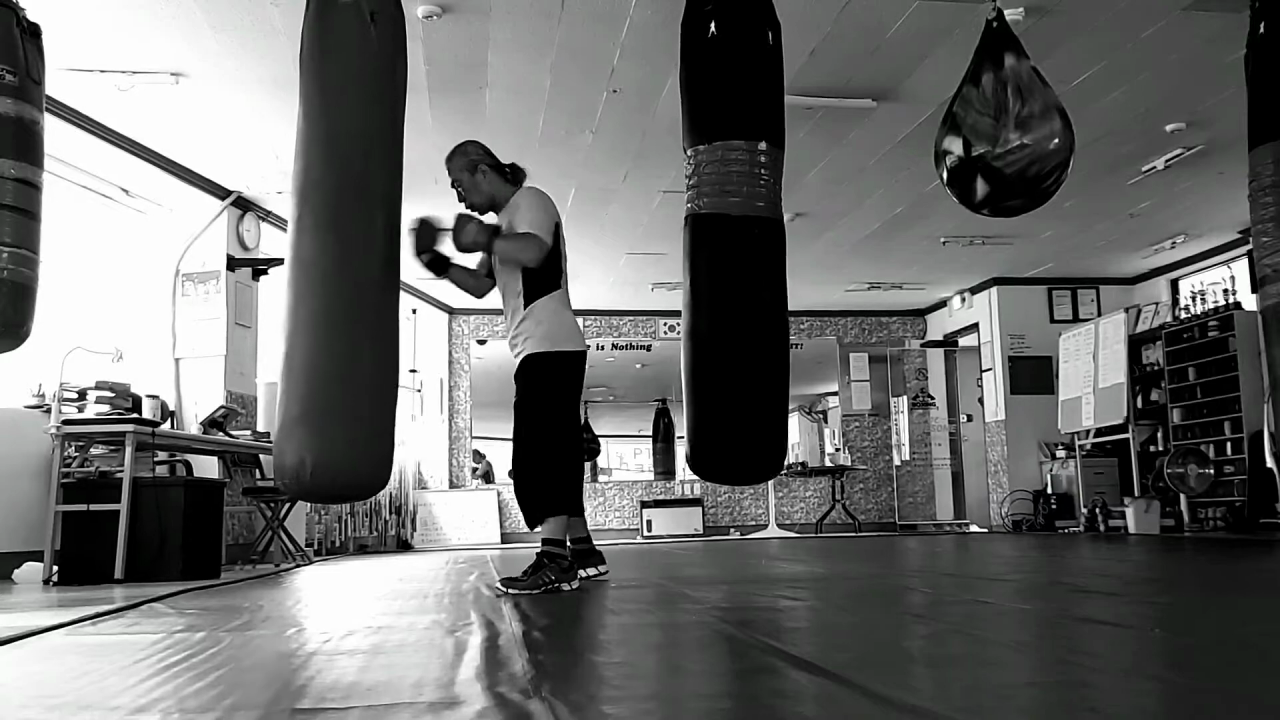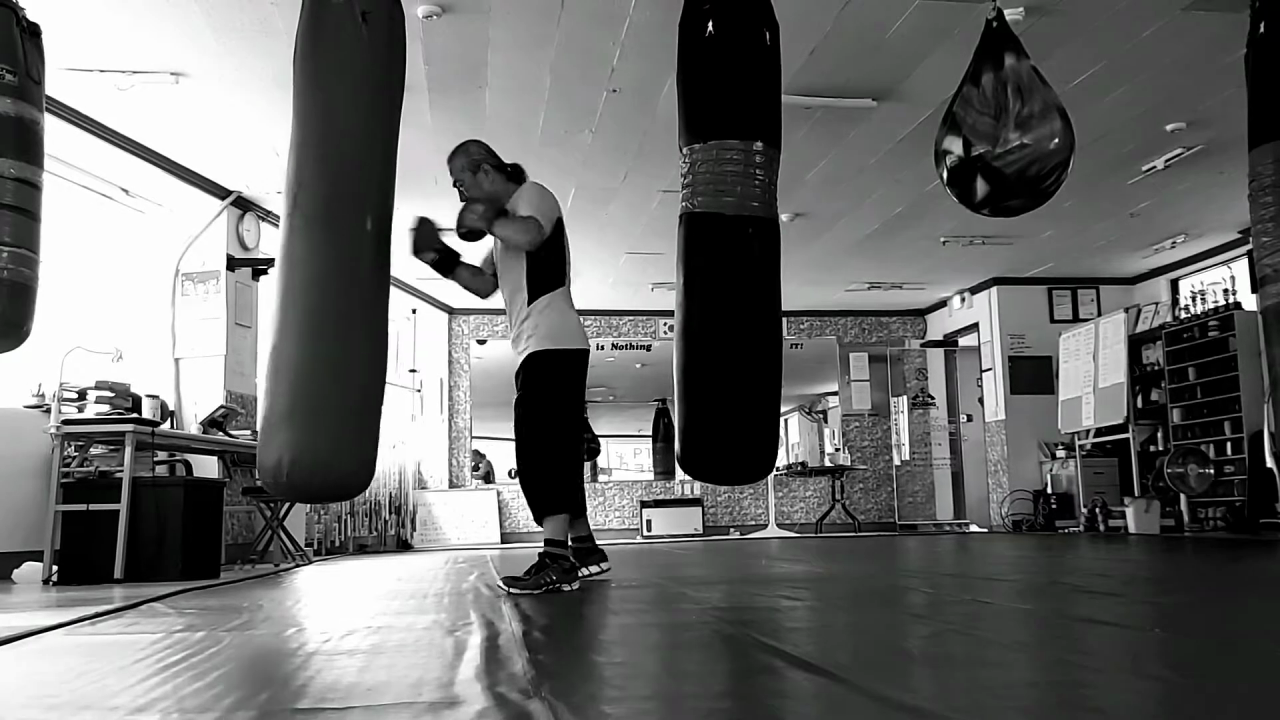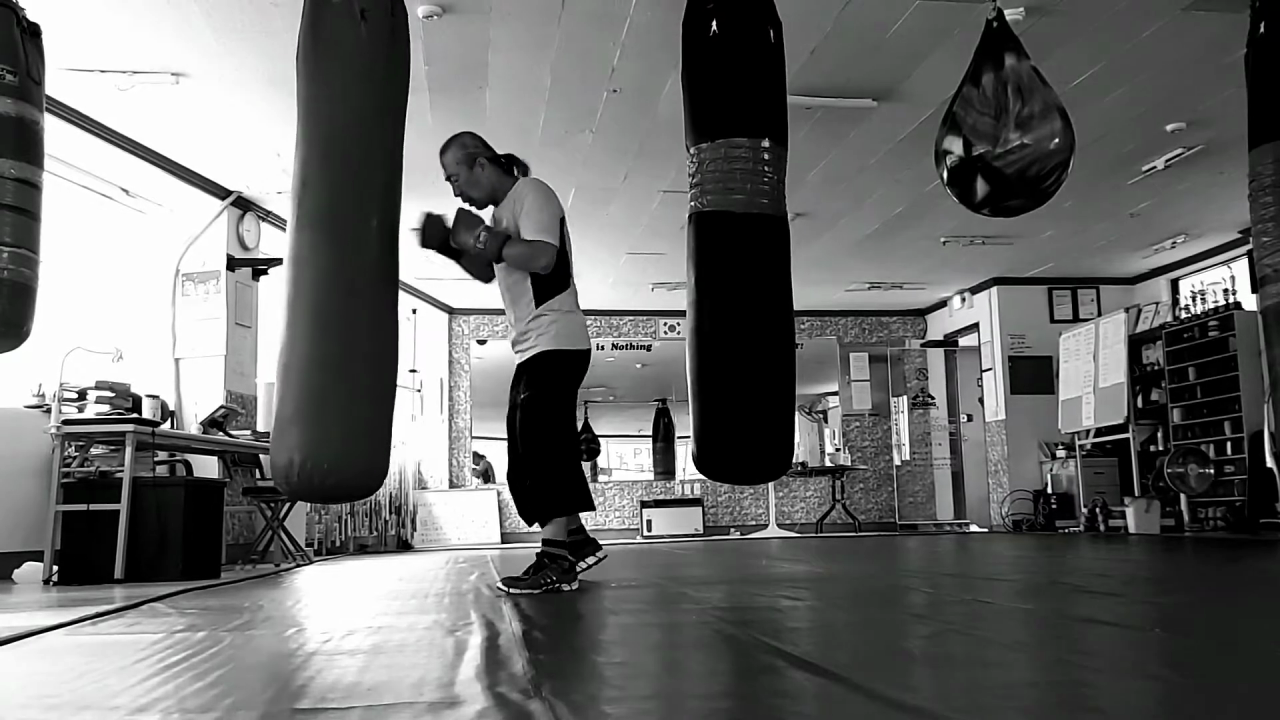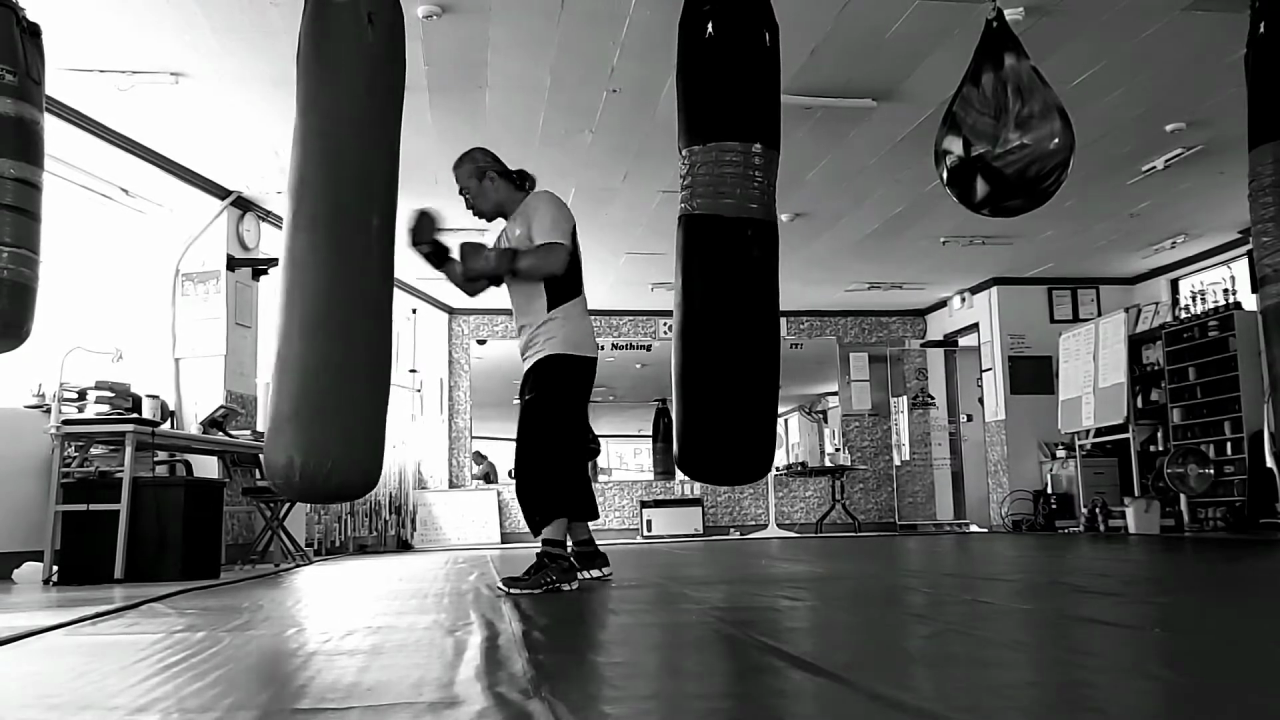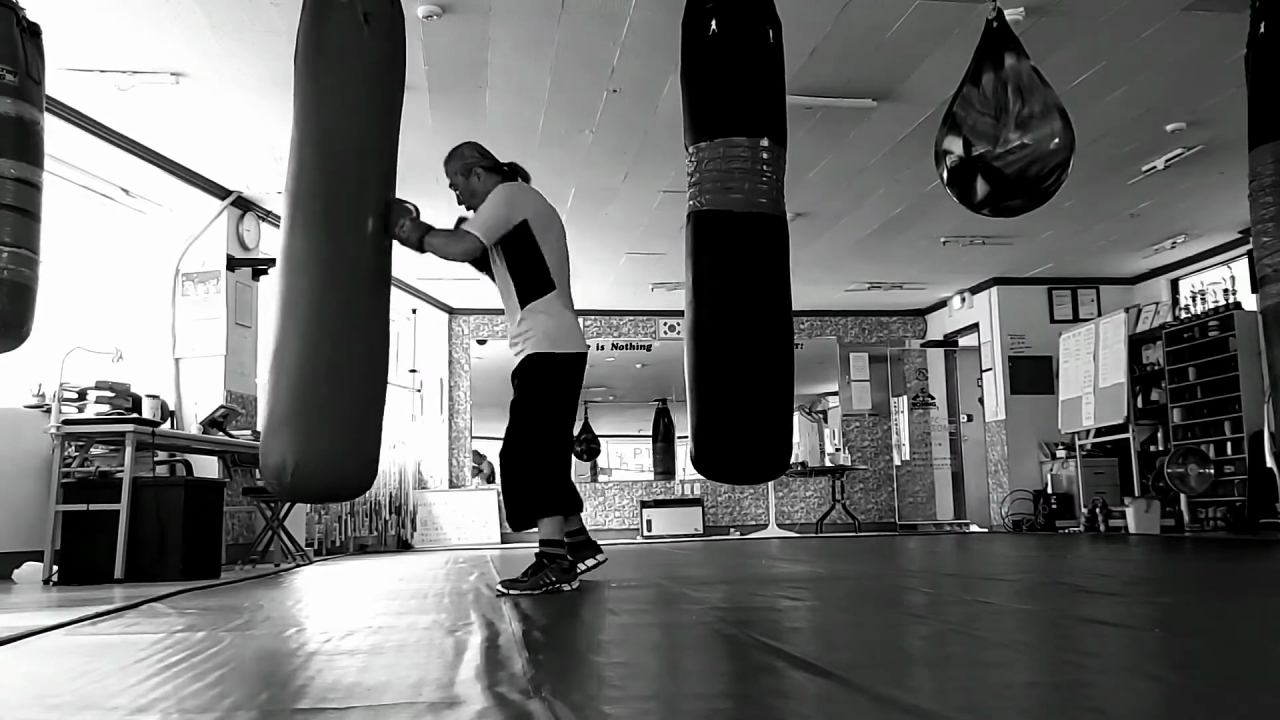
dt=1s
person 1, frame 1
left shoulder: (528, 200)
right shoulder: (504, 218)
left elbow: (533, 254)
right elbow: (480, 285)
left wrist: (484, 237)
right wrist: (436, 260)
left hip: (550, 348)
right hip: (539, 351)
left knee: (540, 451)
right knee: (551, 452)
left ankle: (555, 560)
right ankle: (580, 551)
person 1, frame 2
left shoulder: (532, 194)
right shoulder: (511, 213)
left elbow: (531, 236)
right elbow: (483, 285)
left wrist: (488, 223)
right wrist: (442, 259)
left hip: (554, 346)
right hip: (540, 350)
left knee: (544, 449)
right knee: (549, 451)
left ankle: (557, 560)
right ankle: (581, 549)
person 1, frame 3
left shoulder: (531, 193)
right shoulder: (501, 210)
left elbow: (541, 258)
right elbow: (488, 269)
left wrist: (482, 240)
right wrist: (447, 244)
left hip: (556, 344)
right hip: (533, 350)
left knee: (543, 448)
right knee: (535, 451)
left ankle: (555, 561)
right ankle: (577, 542)
person 1, frame 4
left shoulder: (543, 204)
right shoulder: (512, 233)
left elbow: (557, 261)
right elbow: (471, 283)
left wrist: (501, 260)
right wrist: (432, 249)
left hip: (563, 352)
right hip: (546, 356)
left knee: (543, 453)
right knee: (555, 453)
left ankle: (554, 559)
right ankle: (585, 552)
person 1, frame 5
left shoulder: (510, 194)
right shoulder: (535, 206)
left elbow: (461, 247)
left wrist: (414, 231)
left hip: (547, 349)
right hip: (552, 348)
left knee: (526, 453)
right knee: (544, 454)
left ankle: (554, 560)
right ankle: (576, 545)
